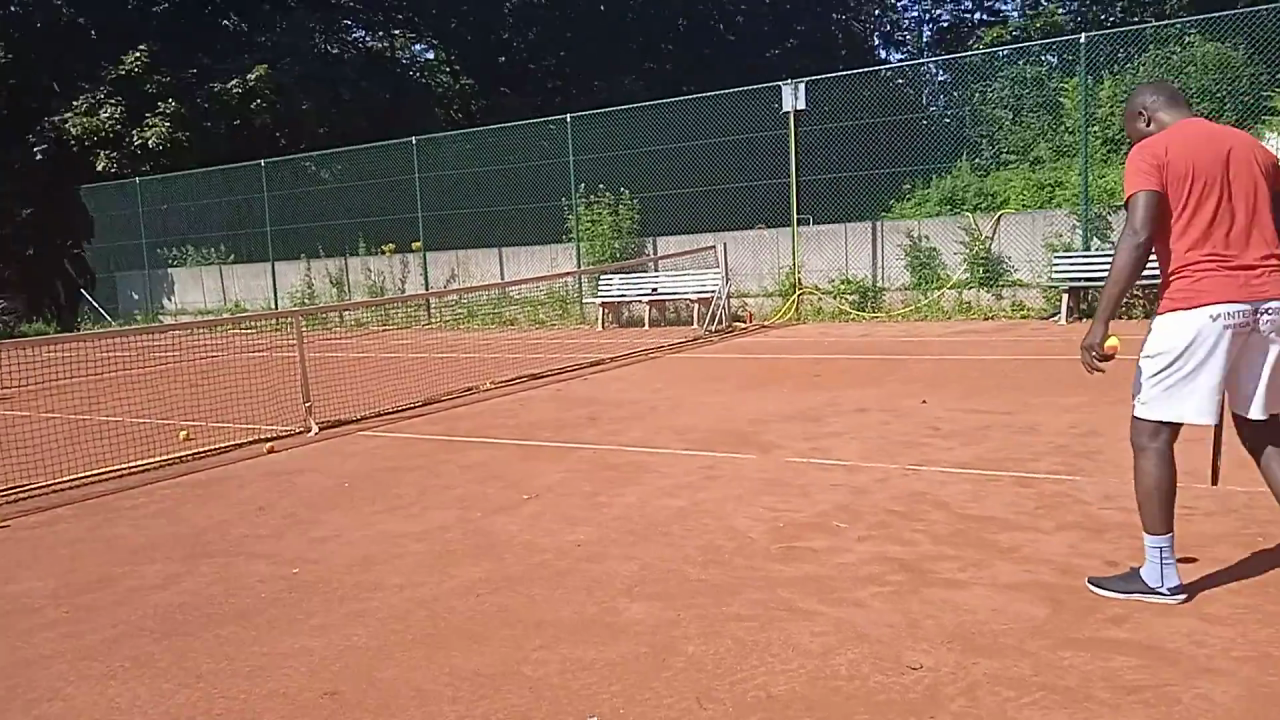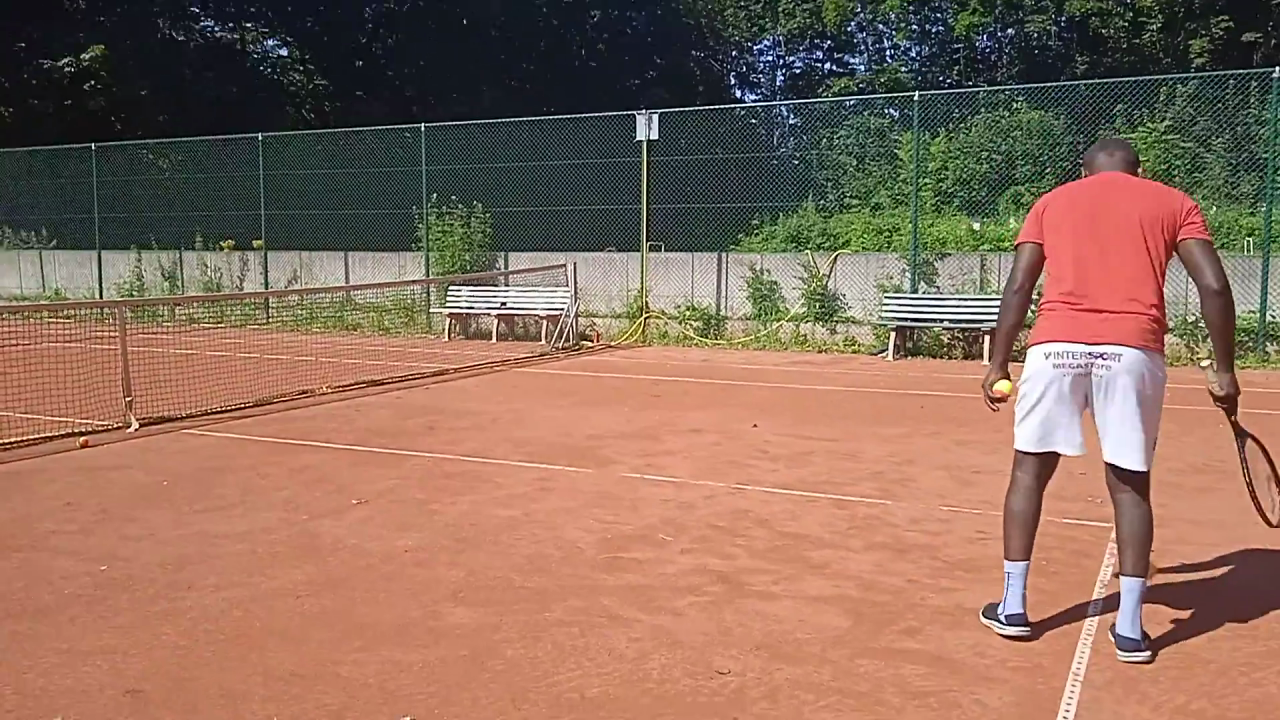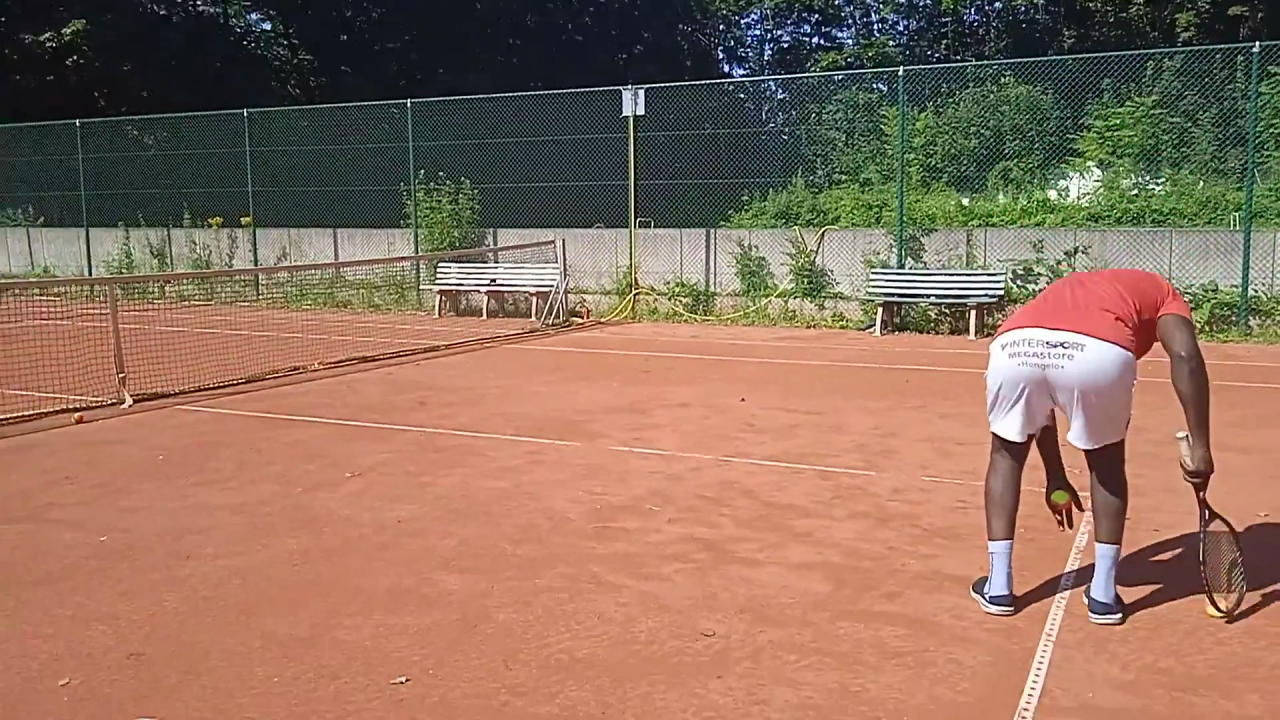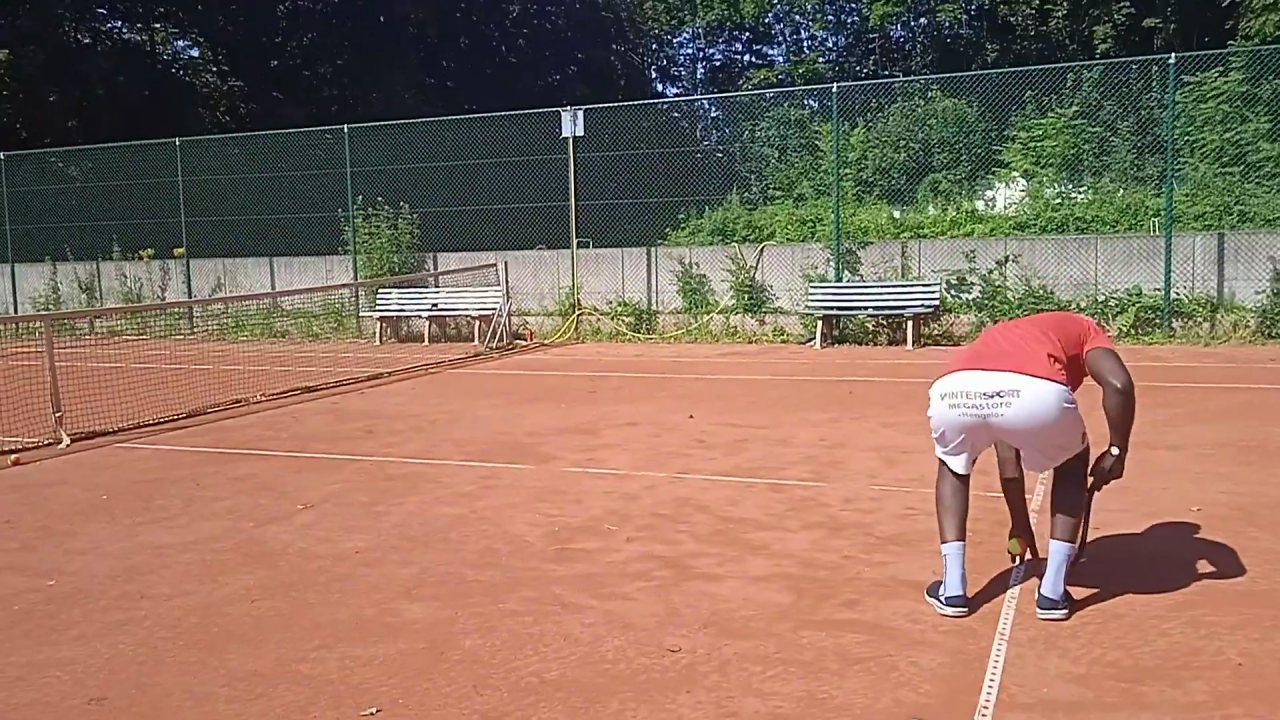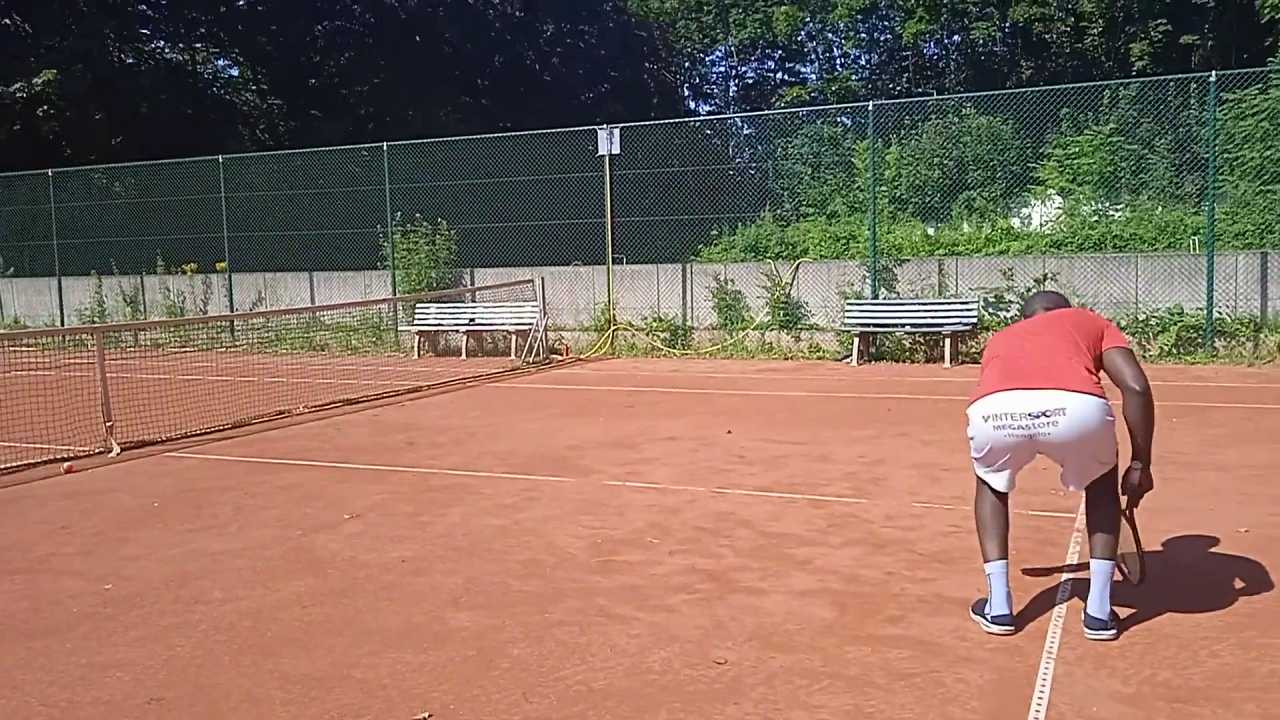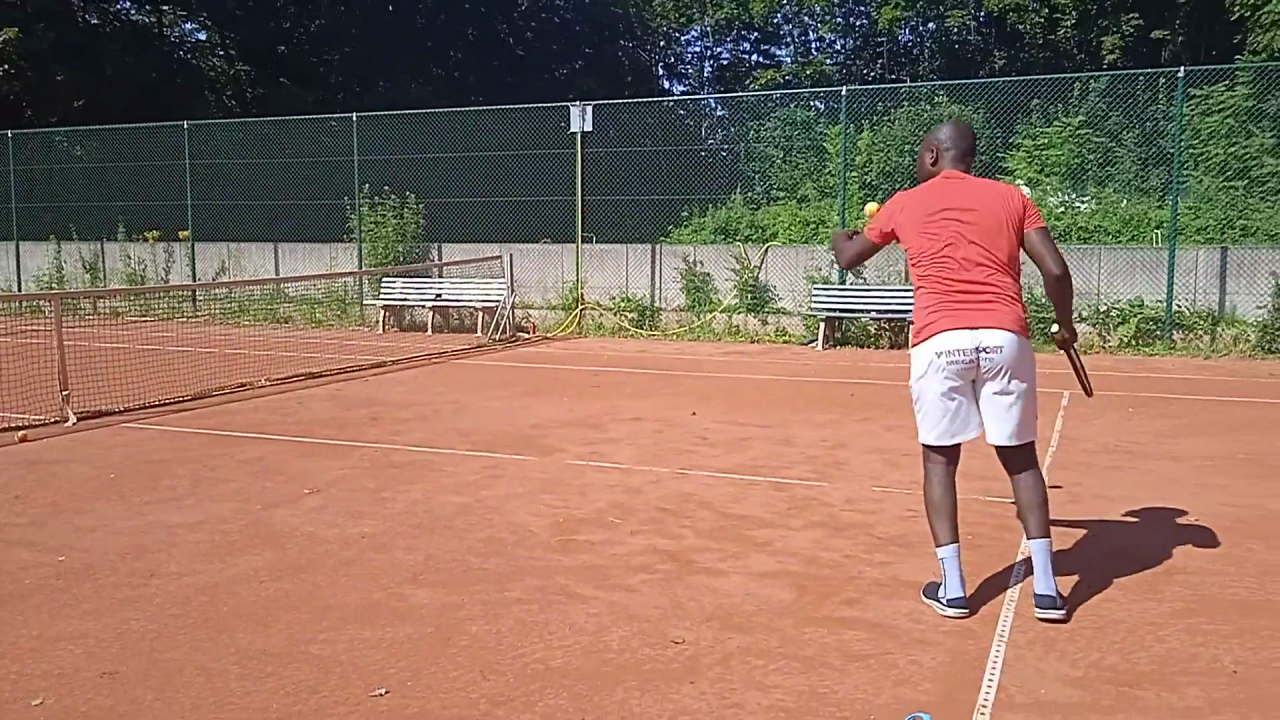
dt=0.5s
person 1, frame 1
left shoulder: (1150, 153)
left elbow: (1137, 239)
left wrist: (1100, 321)
left hip: (1193, 310)
left knee: (1151, 435)
left ankle: (1160, 573)
person 1, frame 2
left shoulder: (1052, 201)
right shoulder: (1174, 202)
left elbow: (1017, 287)
right elbow: (1214, 286)
left wrist: (998, 362)
right wrist: (1225, 370)
left hip: (1057, 344)
right hip: (1133, 350)
left knee: (1030, 471)
right knee: (1127, 485)
left ankle: (1013, 606)
right ankle: (1130, 626)
person 1, frame 3
left shoulder: (1065, 286)
right shoulder: (1160, 292)
left elbow: (1043, 405)
right elbow: (1186, 354)
left wrist: (1055, 478)
right wrist: (1200, 444)
left hip: (1016, 343)
right hip: (1099, 351)
left knee: (1006, 453)
right knee: (1107, 459)
left ankle: (998, 584)
right ankle: (1103, 593)
person 1, frame 4
right shoulder: (1082, 328)
left elbow: (1007, 457)
right elbow: (1118, 384)
left wrist: (1021, 524)
right wrist: (1116, 451)
left hip: (955, 388)
right hip: (1038, 391)
left knee: (953, 468)
right knee: (1072, 464)
left ankle: (952, 586)
right ankle: (1053, 590)
person 1, frame 5
left shoulder: (1001, 338)
right shoulder: (1093, 322)
right elbow: (1136, 387)
right wrist: (1140, 463)
left hip: (1000, 409)
right hip: (1079, 408)
left knee: (991, 486)
right knee: (1101, 485)
left ankle: (998, 606)
right ankle: (1099, 609)
person 1, frame 6
left shoulder: (906, 203)
right shoulder: (1012, 197)
left elbow: (847, 257)
right elbow: (1055, 271)
left wrist: (840, 236)
right wrist: (1065, 325)
left hip: (940, 340)
right hip: (1004, 337)
left knee: (939, 459)
right knee: (1020, 457)
left ankle: (952, 588)
right ankle: (1045, 586)
